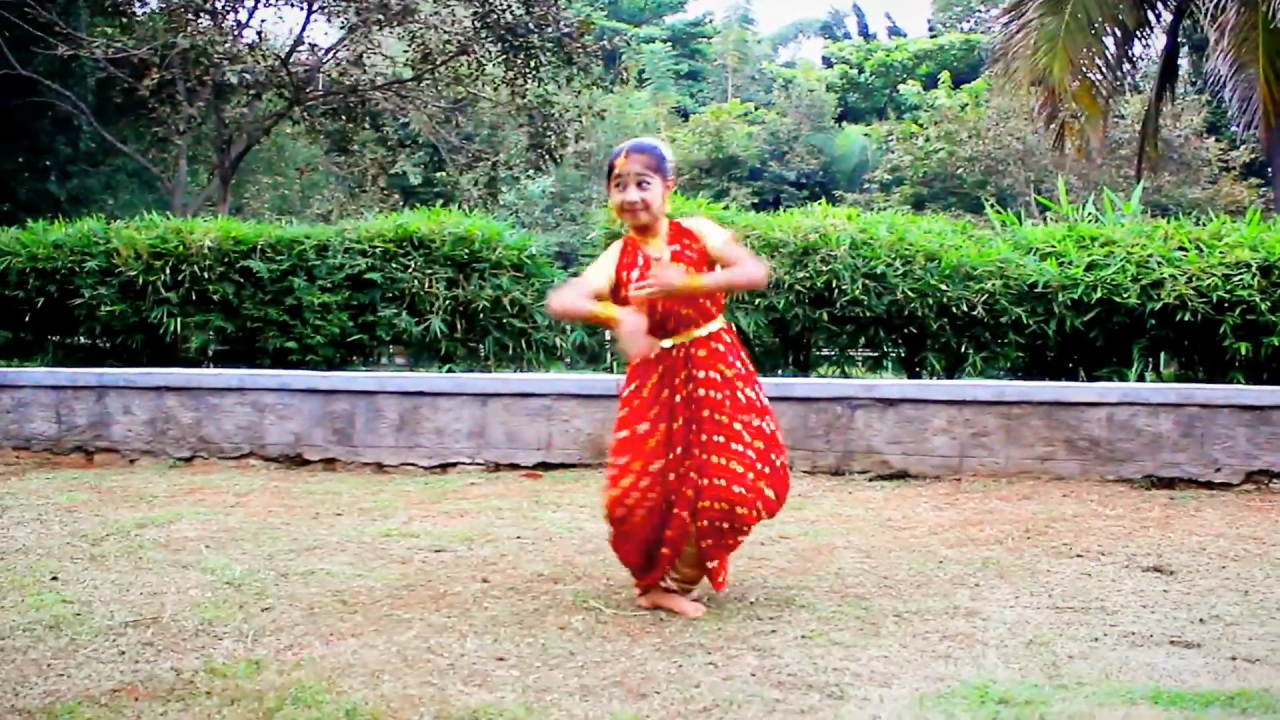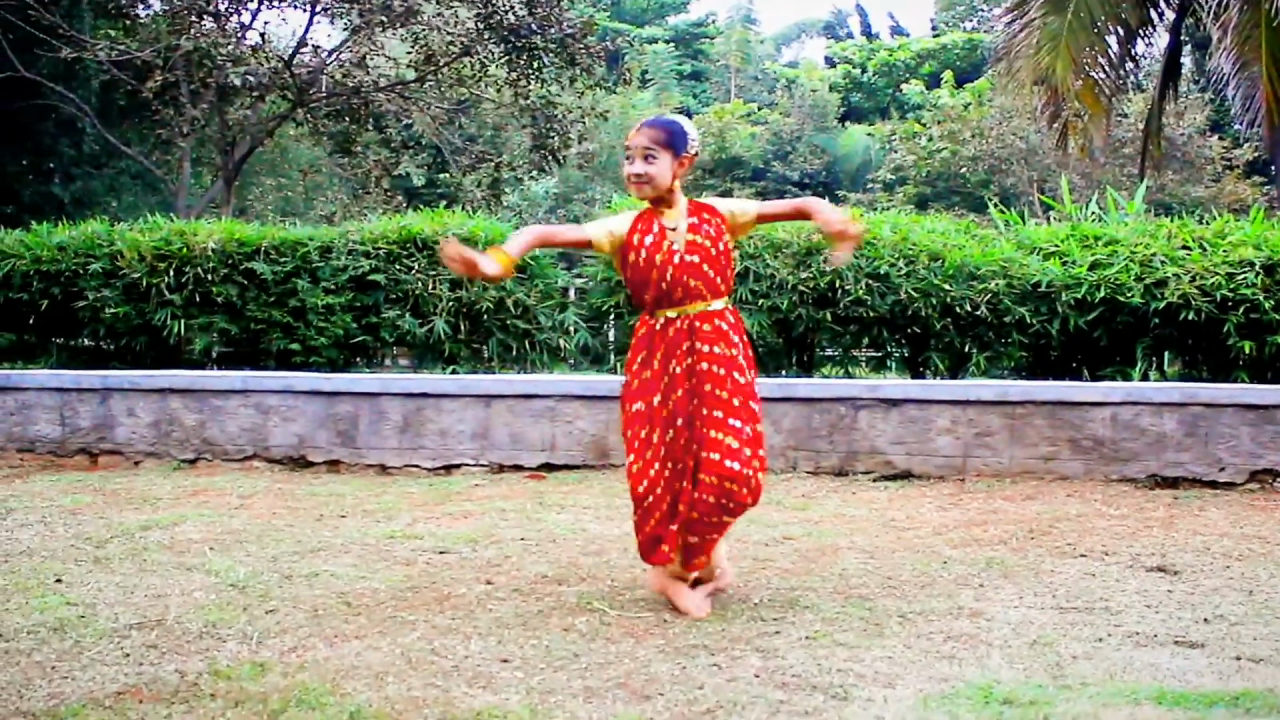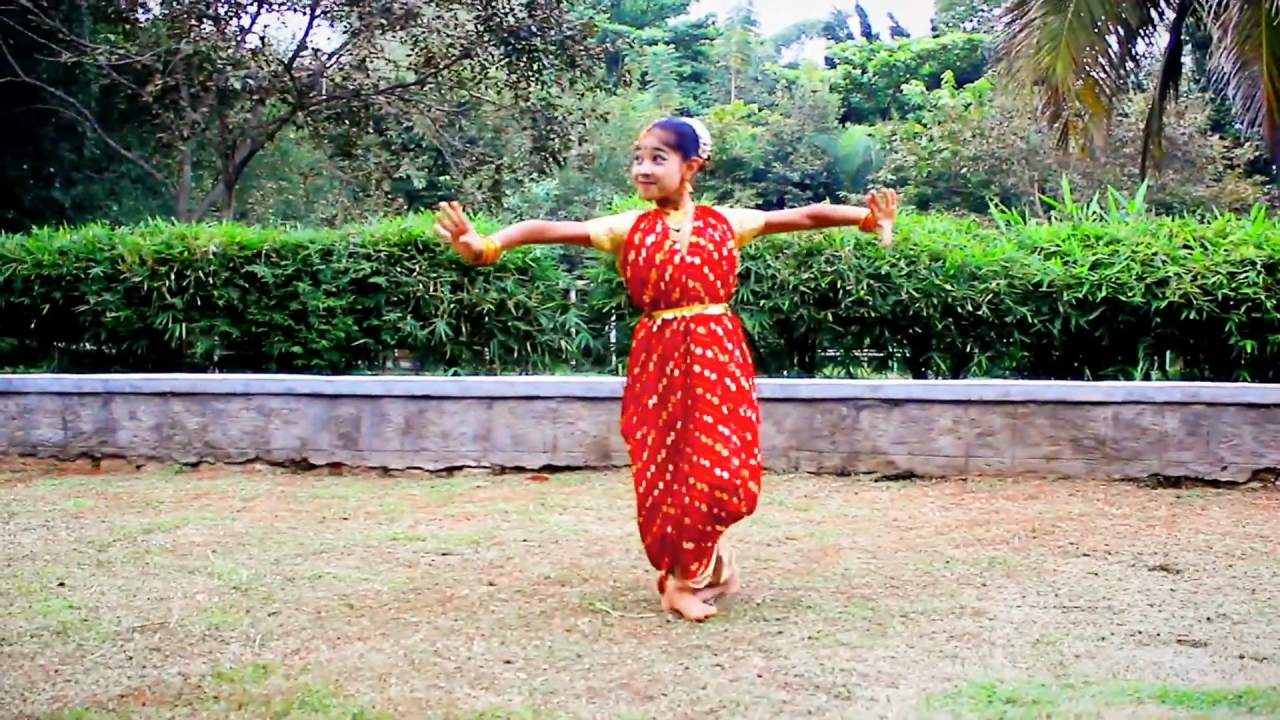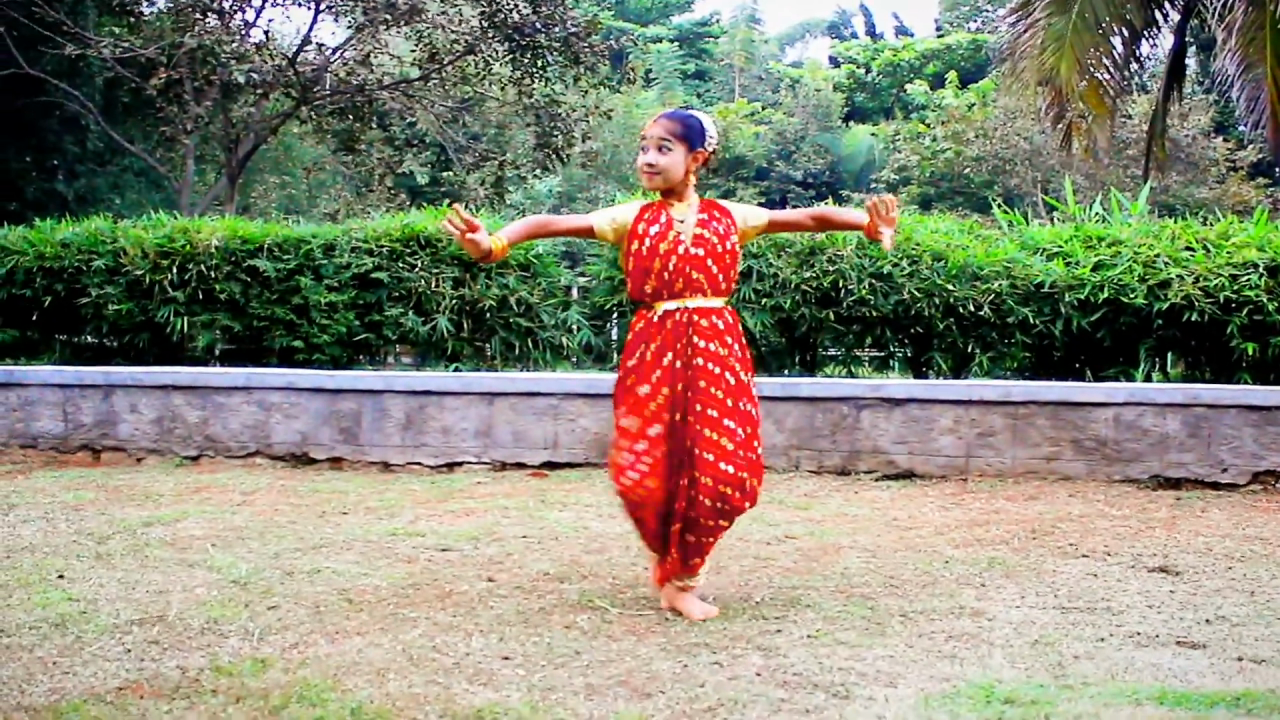
dt=0.2s
person 1, frame 1
left shoulder: (700, 233)
right shoulder: (614, 262)
left elbow: (756, 272)
right elbow: (559, 302)
left wrist: (687, 283)
right wrist: (617, 315)
left hip: (716, 370)
right hip: (658, 376)
left knee: (732, 488)
right knee: (642, 489)
left ankle: (671, 582)
right ankle: (659, 574)
person 1, frame 2
left shoulder: (720, 214)
right shoulder: (624, 228)
left elbow: (799, 206)
right elbow: (545, 234)
left wrist: (834, 219)
right wrist: (496, 261)
left hip: (718, 347)
right hip: (658, 353)
left knee: (724, 464)
right knee: (662, 466)
left ankle: (686, 567)
right ankle: (697, 565)
person 1, frame 3
left shoulder: (726, 221)
right shoulder: (627, 228)
left elbow: (805, 216)
right elbow: (548, 229)
left wrist: (866, 217)
right wrist: (485, 245)
left hip: (715, 353)
right hip: (658, 357)
left knee: (716, 471)
right knee: (664, 472)
left ankle: (684, 579)
right ankle: (709, 566)
person 1, frame 4
left shoulder: (729, 217)
right shoulder: (631, 218)
left elbow: (806, 217)
right elbow: (553, 223)
left wrist: (868, 224)
right wrist: (494, 244)
left hip: (714, 347)
right hip: (654, 348)
left knee: (717, 466)
right knee: (644, 470)
left ankle: (680, 579)
right ankle: (673, 562)
